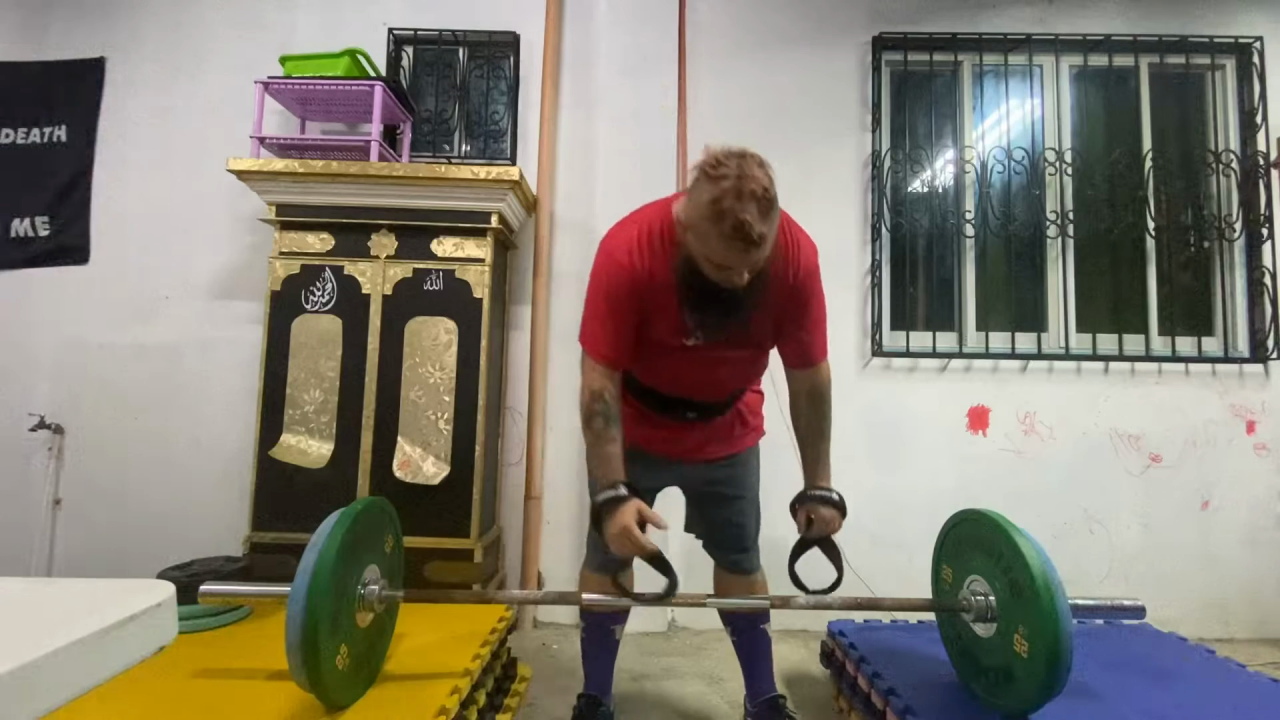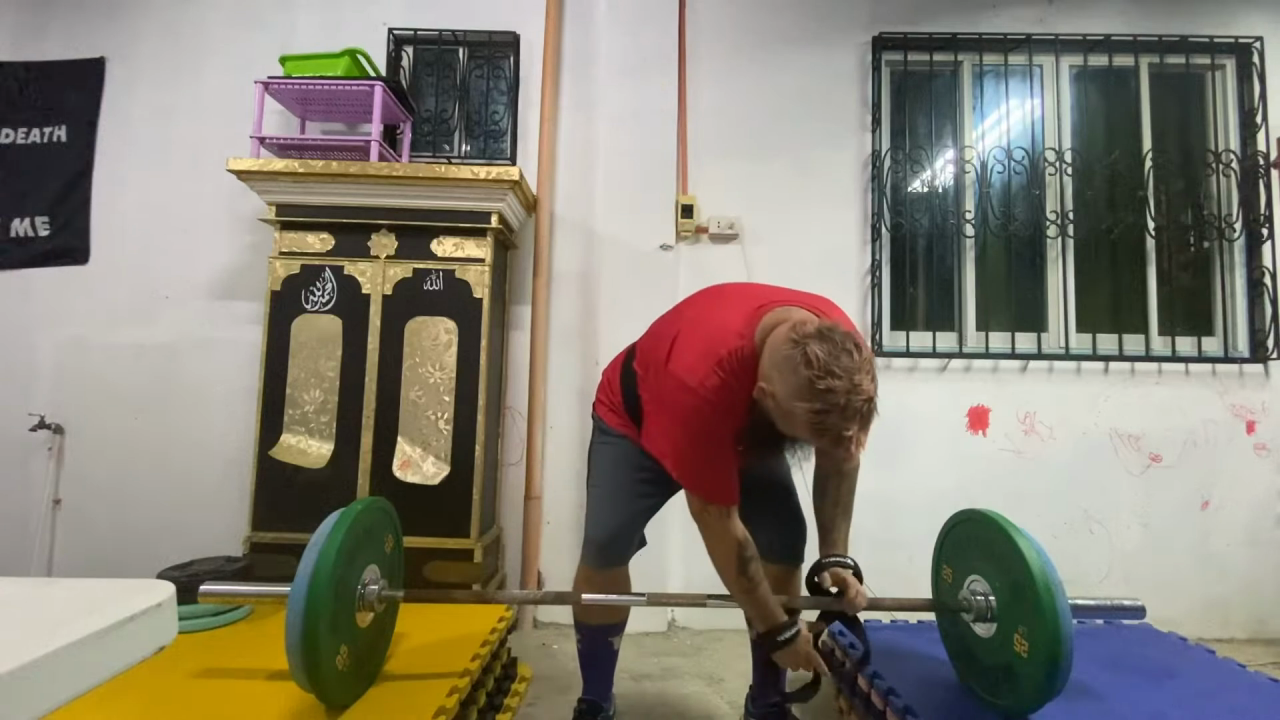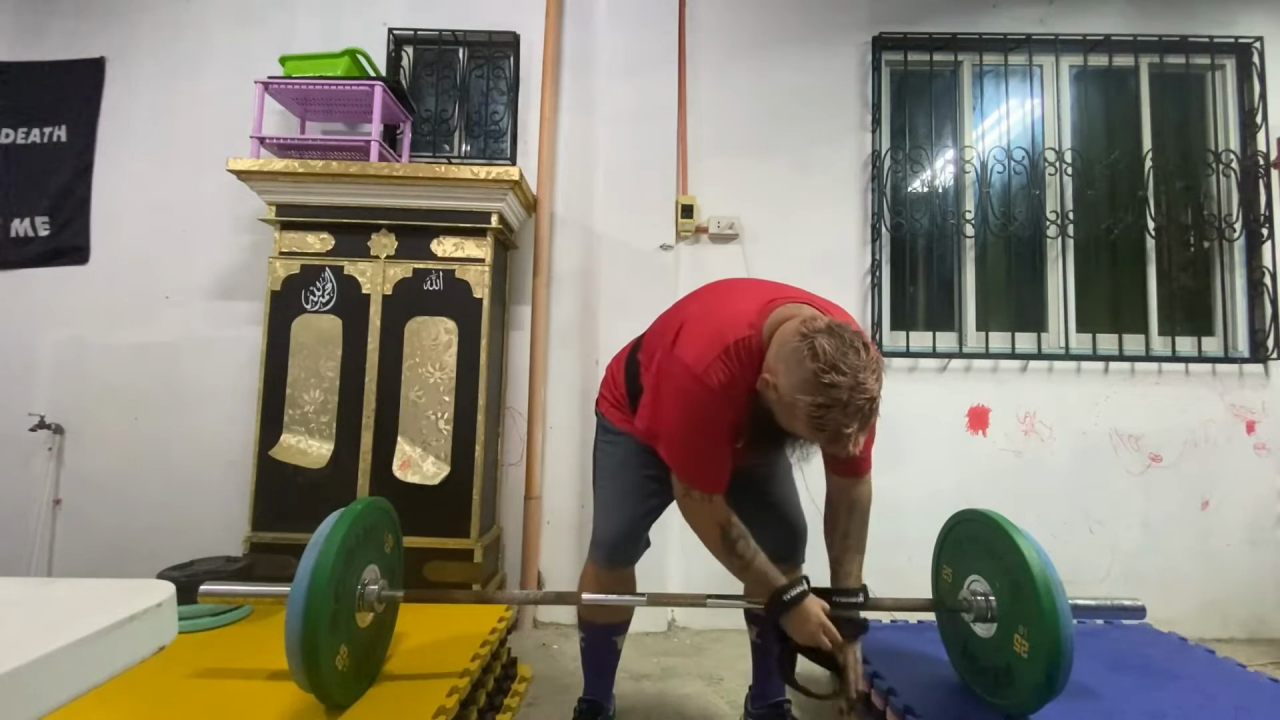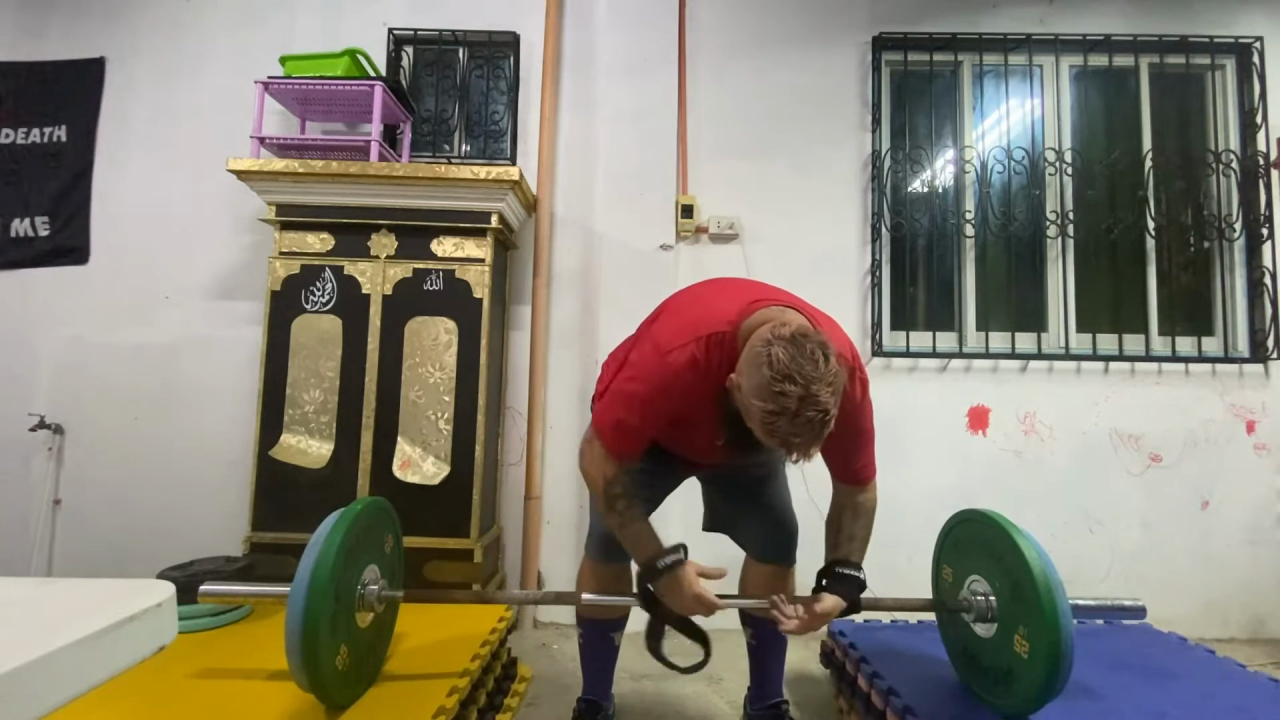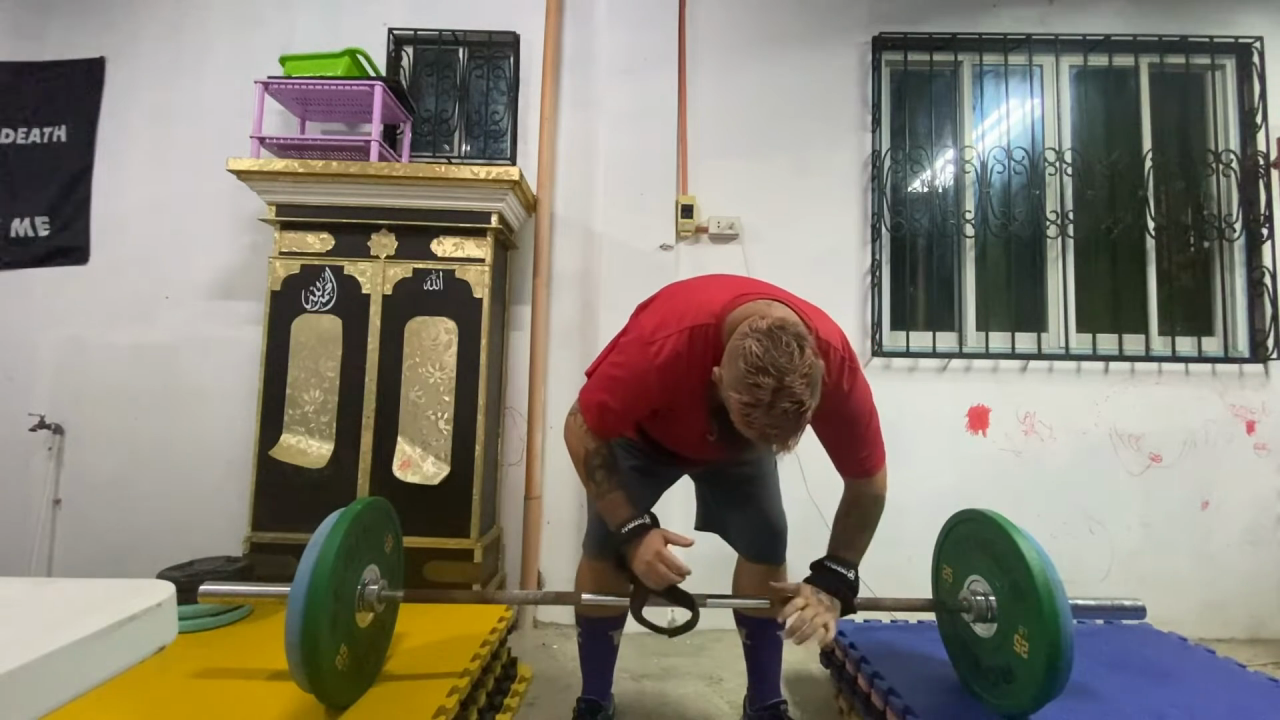
dt=0.7s
person 1, frame 1
left shoulder: (794, 252)
right shoulder: (629, 250)
left elbow: (809, 375)
right elbow: (599, 380)
left wrist: (818, 483)
right wrist: (610, 494)
left hip: (728, 429)
right hip: (637, 427)
left knee: (740, 557)
right knee: (608, 554)
person 1, frame 2
left shoulder: (845, 357)
right shoulder: (701, 378)
left elbow: (839, 454)
right elbow: (720, 525)
left wrist: (836, 556)
right wrist: (781, 632)
left hip: (745, 432)
right hip: (636, 420)
left knee: (785, 546)
right knee: (604, 548)
person 1, frame 3
left shoulder: (855, 366)
right shoulder: (704, 365)
left elbow: (850, 485)
right elbow: (701, 503)
right wrist: (788, 598)
left hip: (748, 432)
right hip: (640, 416)
left knee: (785, 547)
right knee: (613, 549)
person 1, frame 4
left shoulder: (843, 372)
right shoulder: (676, 354)
left elbow: (857, 486)
right elbow: (599, 456)
left wrist: (842, 578)
right wrist: (660, 564)
left hip: (741, 441)
right hip: (645, 428)
left knee: (777, 543)
right knee: (607, 547)
person 1, frame 5
left shoulder: (835, 365)
right shoulder: (663, 342)
left elbow: (867, 481)
right elbow: (583, 428)
left wrist: (832, 579)
right wrist: (631, 529)
left hip: (735, 445)
right hip: (638, 429)
left knee: (766, 546)
right knee: (606, 548)
